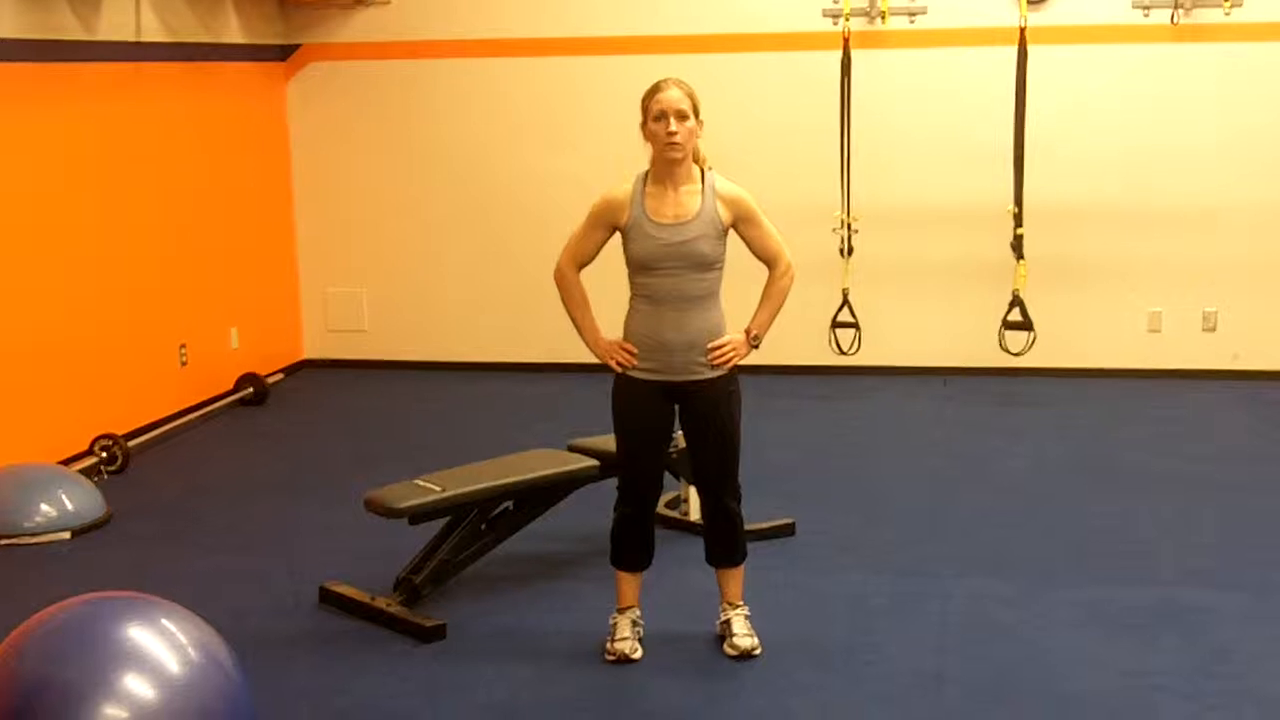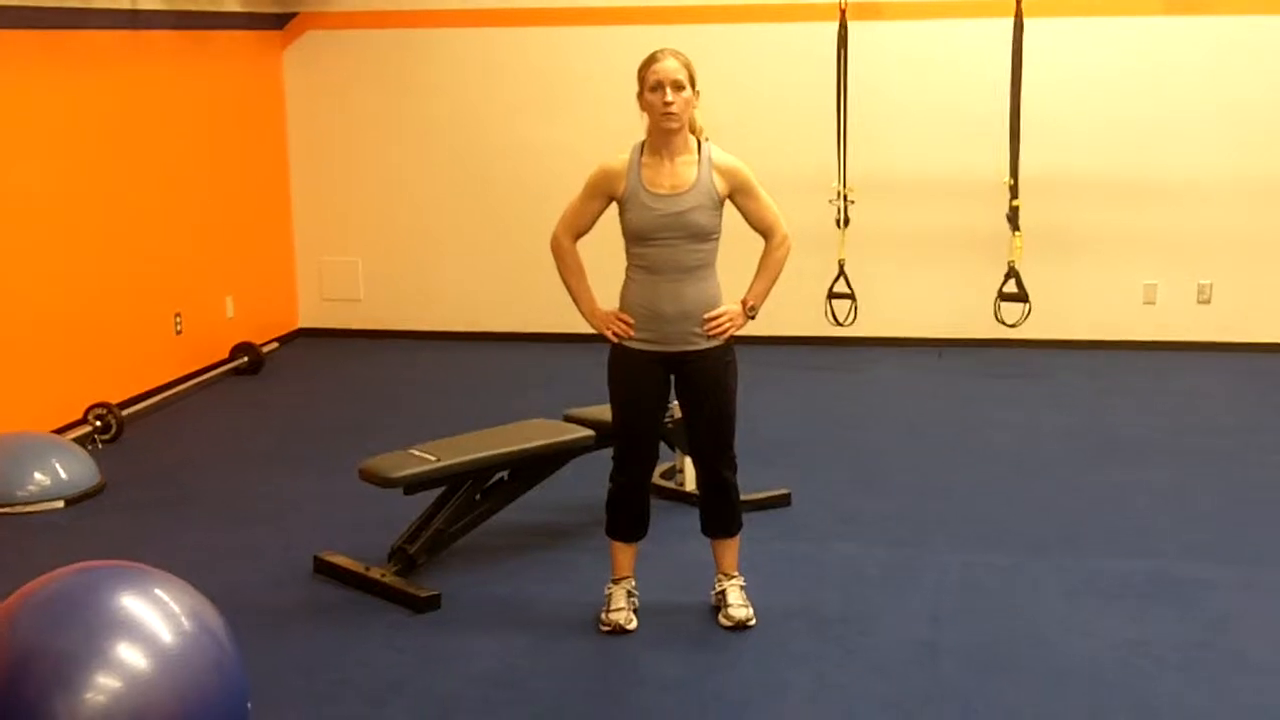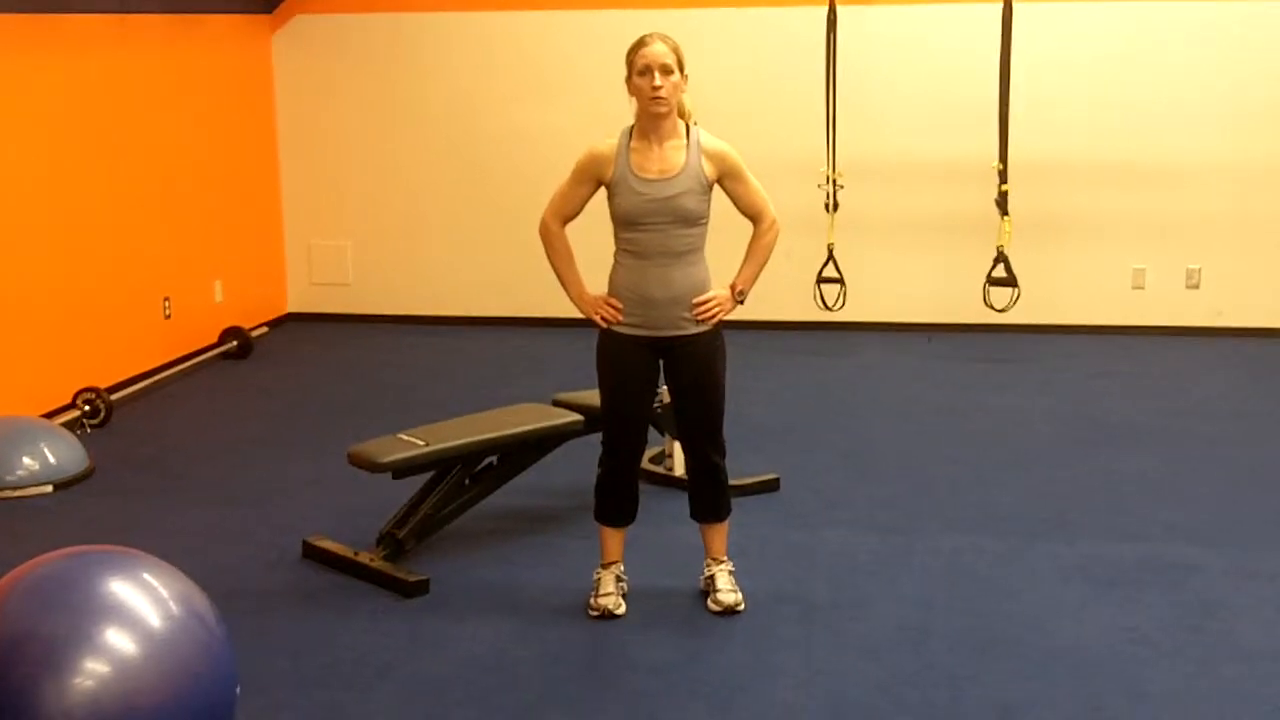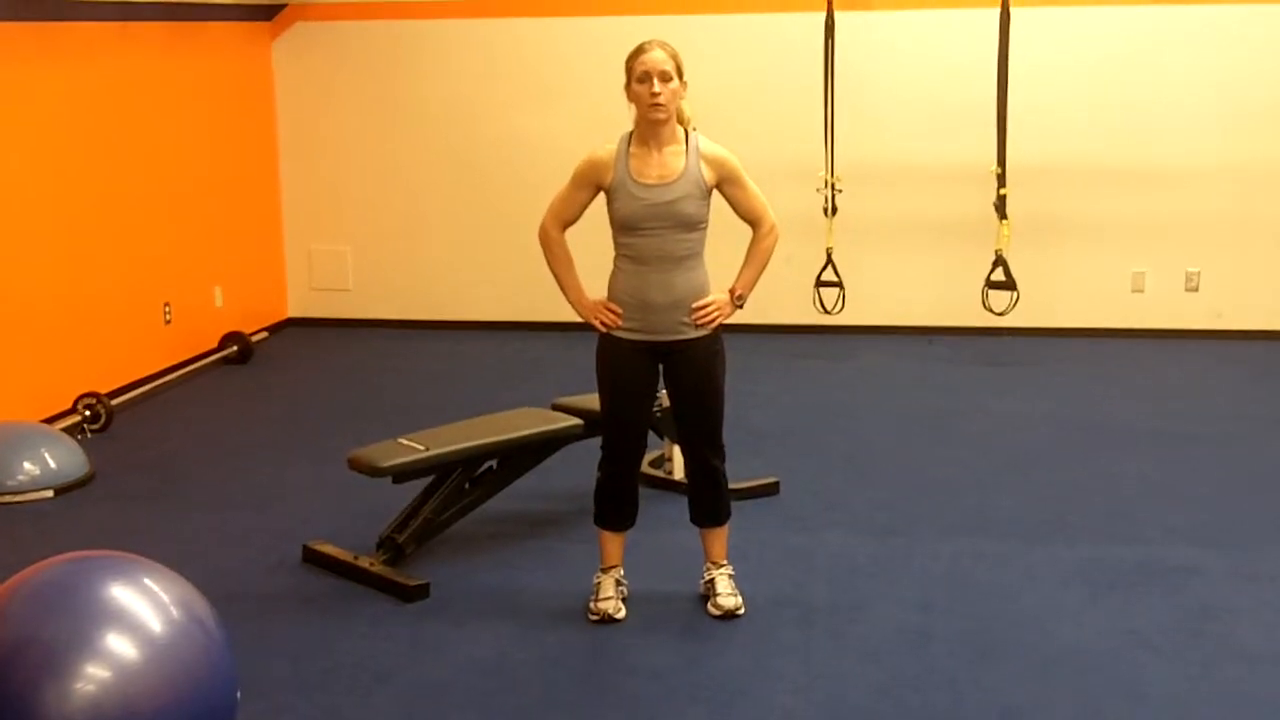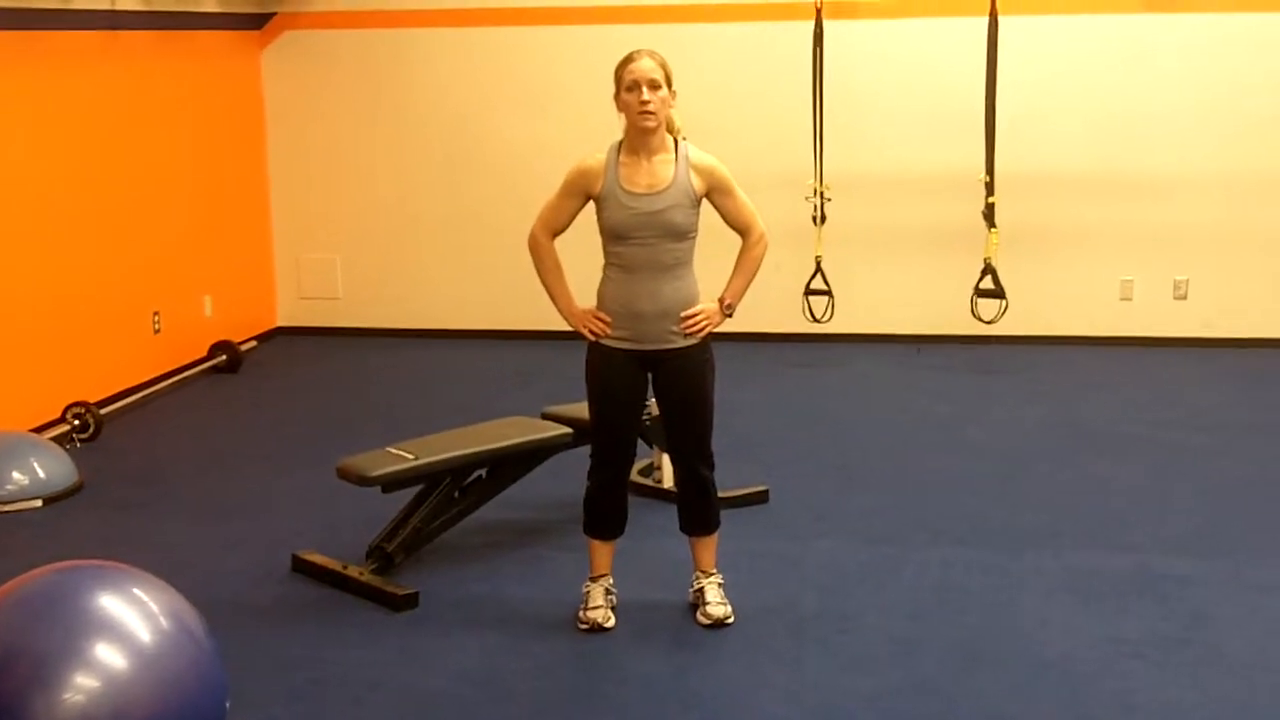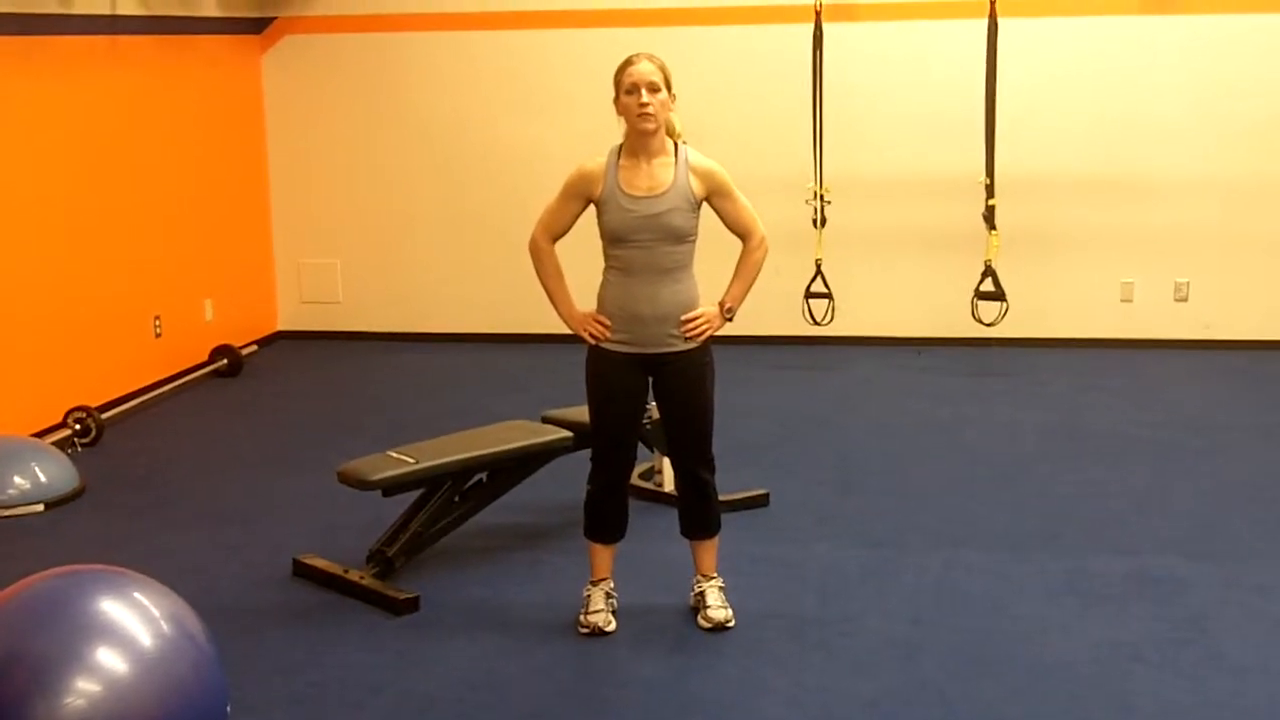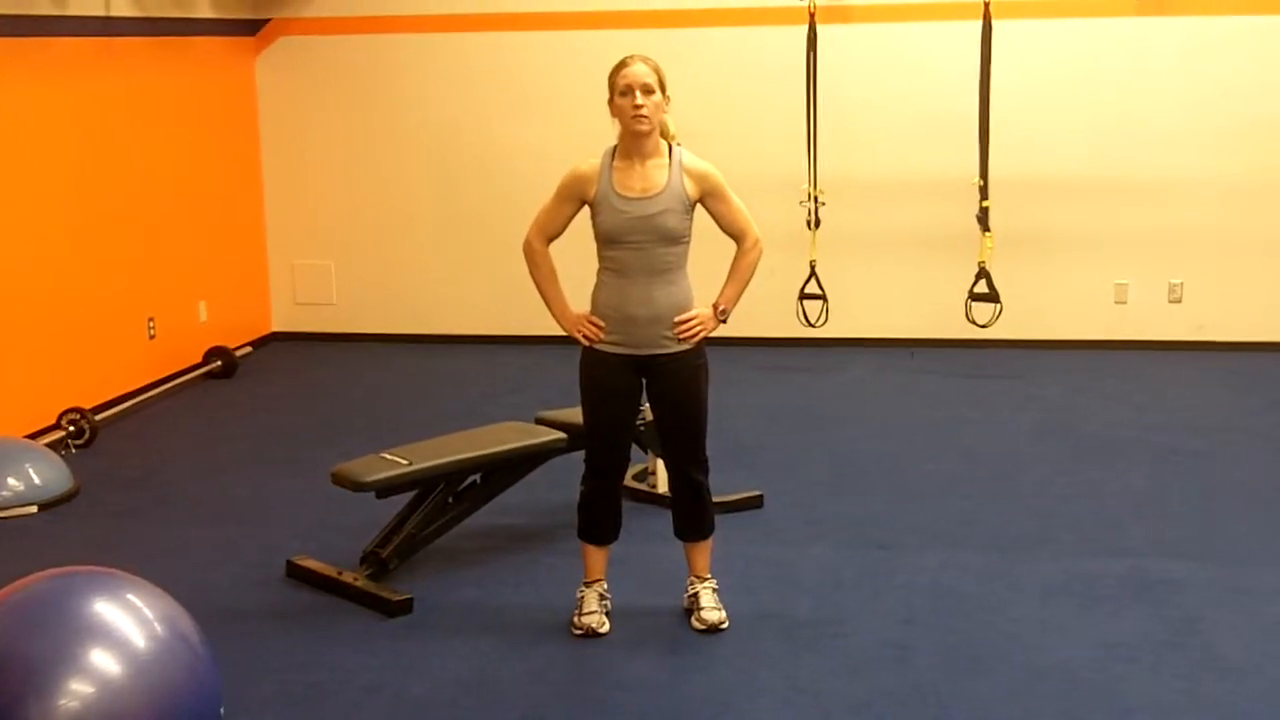
dt=0.5s
person 1, frame 1
left shoulder: (727, 197)
right shoulder: (620, 201)
left elbow: (782, 267)
right elbow: (567, 268)
left wrist: (752, 336)
right wrist: (596, 341)
left hip: (709, 373)
right hip: (641, 375)
left knee: (721, 494)
right knee: (636, 495)
left ankle: (734, 611)
right ankle: (627, 616)
person 1, frame 2
left shoulder: (723, 168)
right shoulder: (616, 172)
left elbow: (778, 238)
right elbow: (563, 239)
left wrist: (748, 307)
right wrist: (592, 311)
left hip: (706, 343)
right hip: (637, 345)
left knee: (716, 464)
right knee: (631, 465)
left ankle: (729, 582)
right ankle: (621, 586)
person 1, frame 3
left shoulder: (713, 154)
right shoulder: (605, 157)
left elbow: (767, 222)
right elbow: (552, 223)
left wrist: (737, 291)
right wrist: (581, 296)
left hip: (695, 328)
right hip: (626, 330)
left knee: (705, 449)
right knee: (621, 451)
left ankle: (718, 568)
right ankle: (611, 571)
person 1, frame 4
left shoulder: (711, 159)
right shoulder: (605, 162)
left elbow: (766, 227)
right elbow: (552, 229)
left wrist: (736, 296)
right wrist: (580, 301)
left hip: (694, 332)
right hip: (626, 335)
left knee: (705, 453)
right knee: (620, 454)
left ankle: (717, 571)
right ankle: (609, 575)
person 1, frame 5
left shoulder: (701, 168)
right shoulder: (593, 171)
left elbow: (755, 236)
right elbow: (541, 237)
left wrist: (725, 305)
right wrist: (570, 309)
left hip: (683, 341)
right hip: (615, 343)
left knee: (694, 462)
right knee: (609, 463)
left ankle: (707, 580)
right ankle: (599, 585)
person 1, frame 6
left shoulder: (701, 172)
right shoulder: (594, 175)
left elbow: (755, 240)
right elbow: (541, 241)
left wrist: (726, 309)
right wrist: (570, 313)
left hip: (683, 345)
right hip: (615, 347)
left knee: (695, 466)
right knee: (610, 467)
left ankle: (708, 584)
right ankle: (600, 588)
person 1, frame 7
left shoulder: (694, 172)
right shoulder: (588, 176)
left elbow: (750, 241)
right elbow: (536, 242)
left wrist: (719, 310)
right wrist: (564, 315)
left hip: (677, 346)
right hip: (608, 348)
left knee: (688, 467)
right knee: (603, 469)
left ankle: (702, 585)
right ankle: (594, 589)
